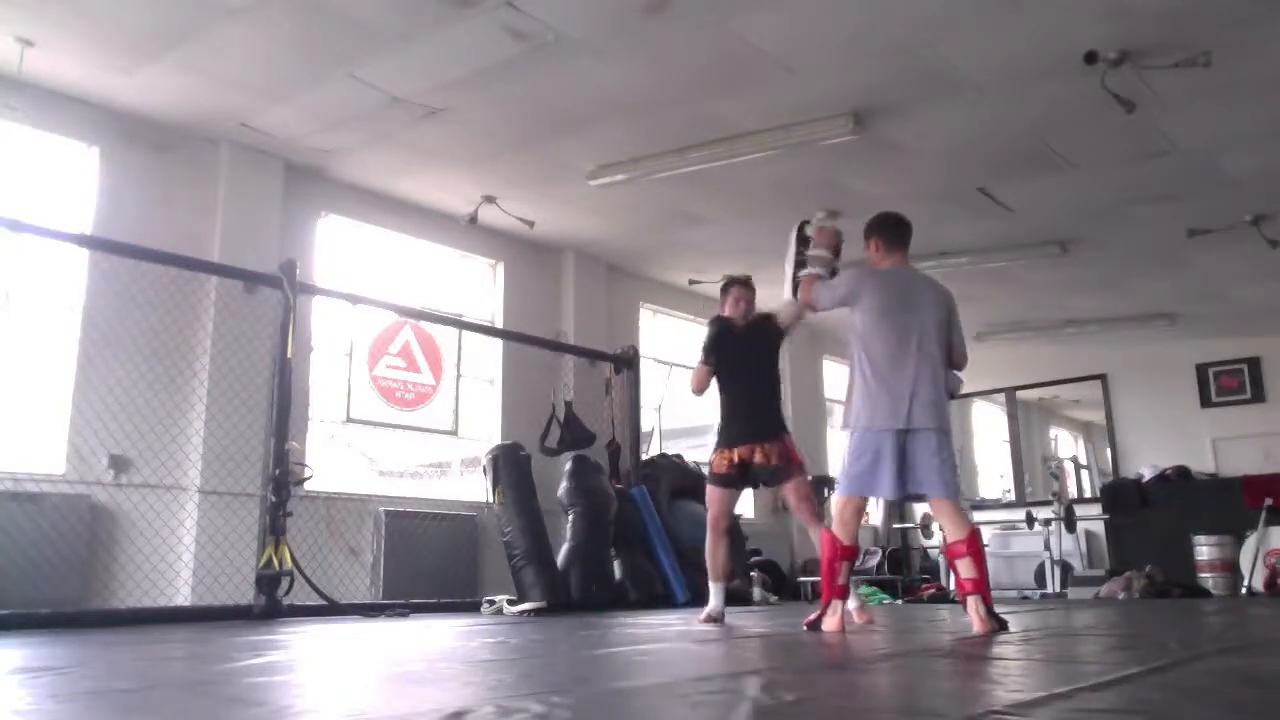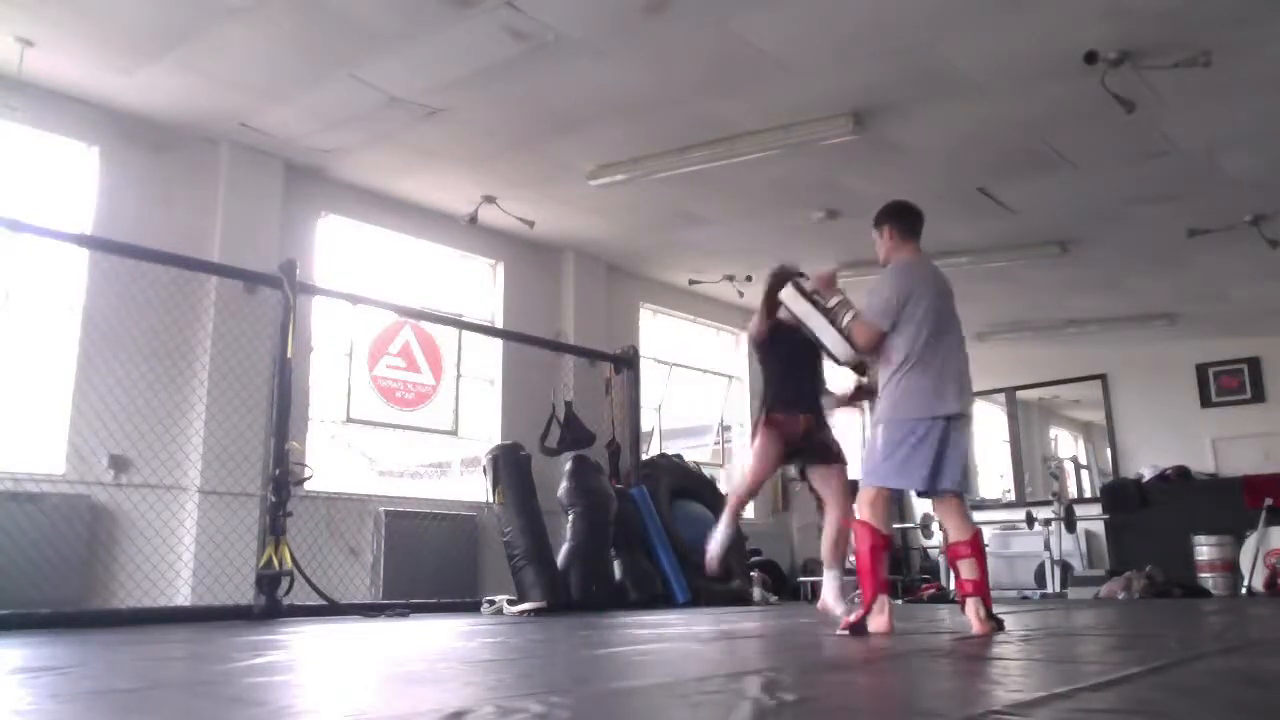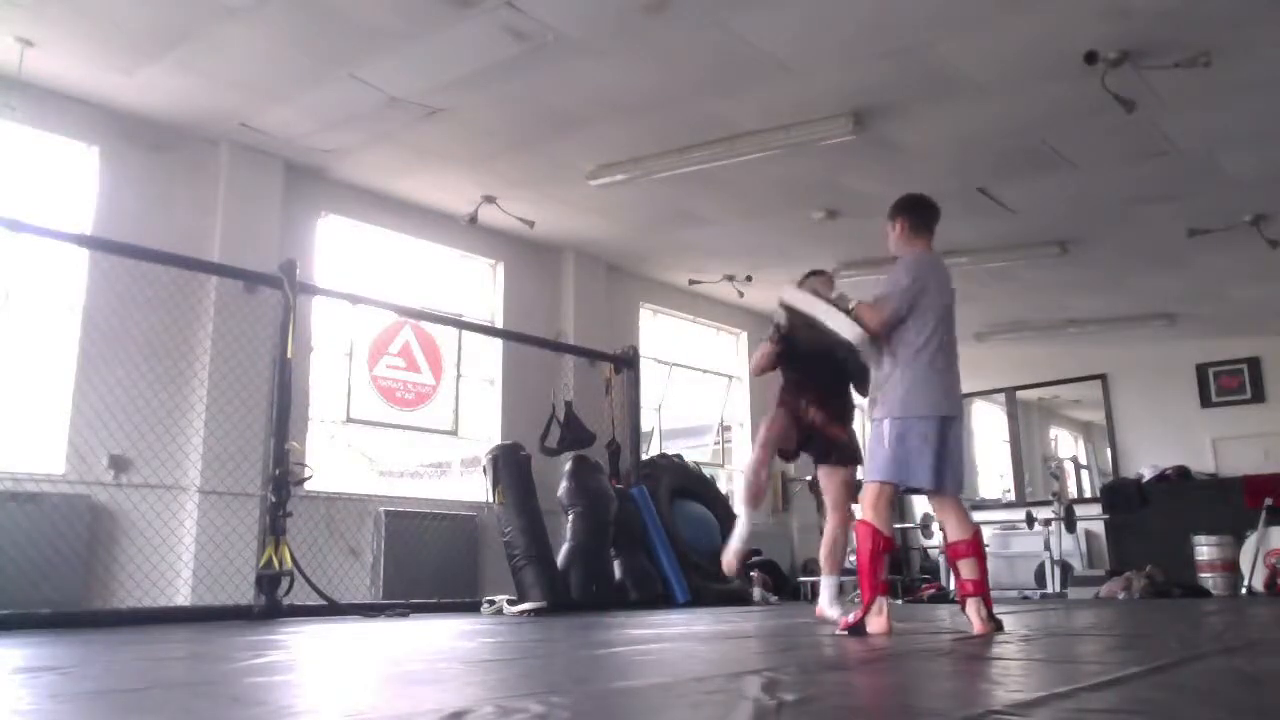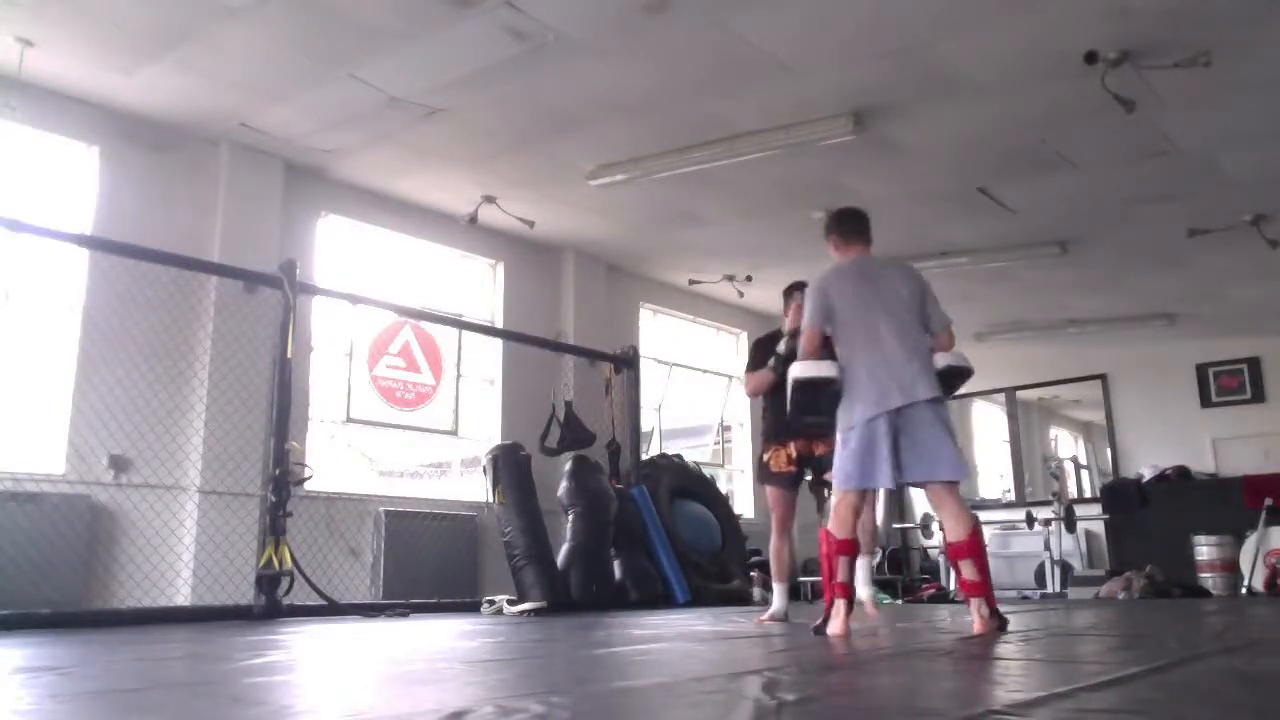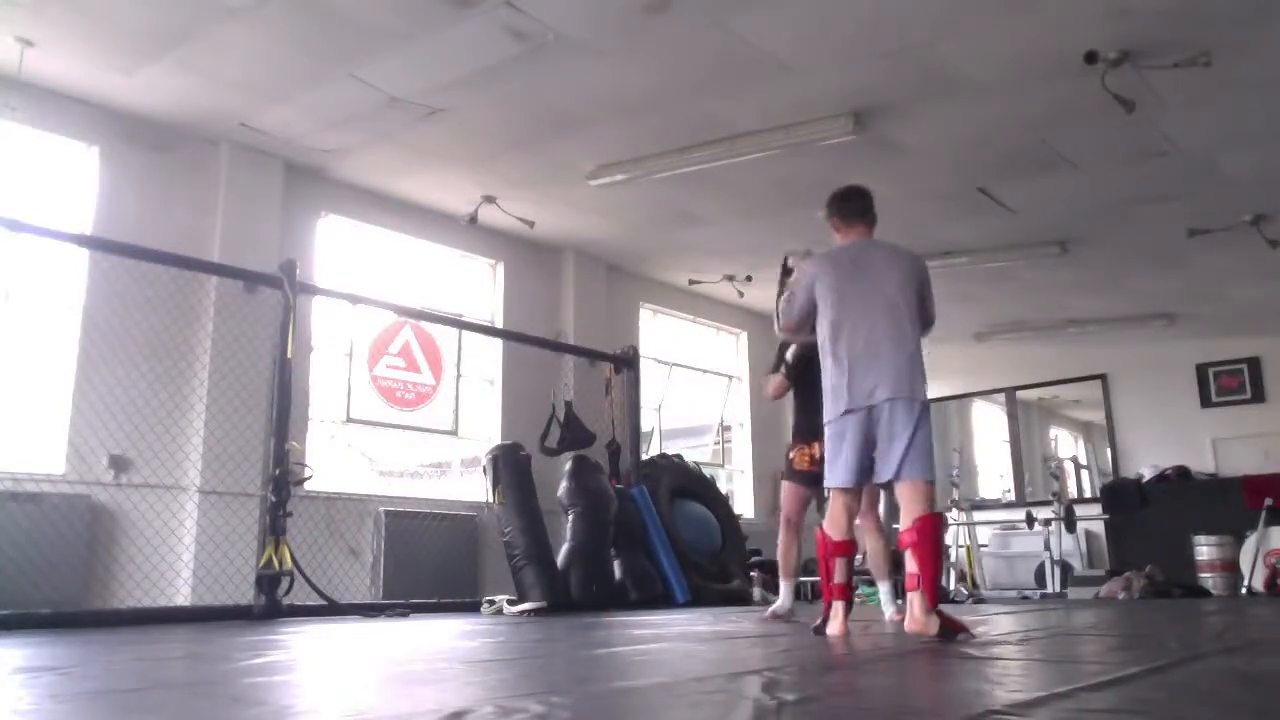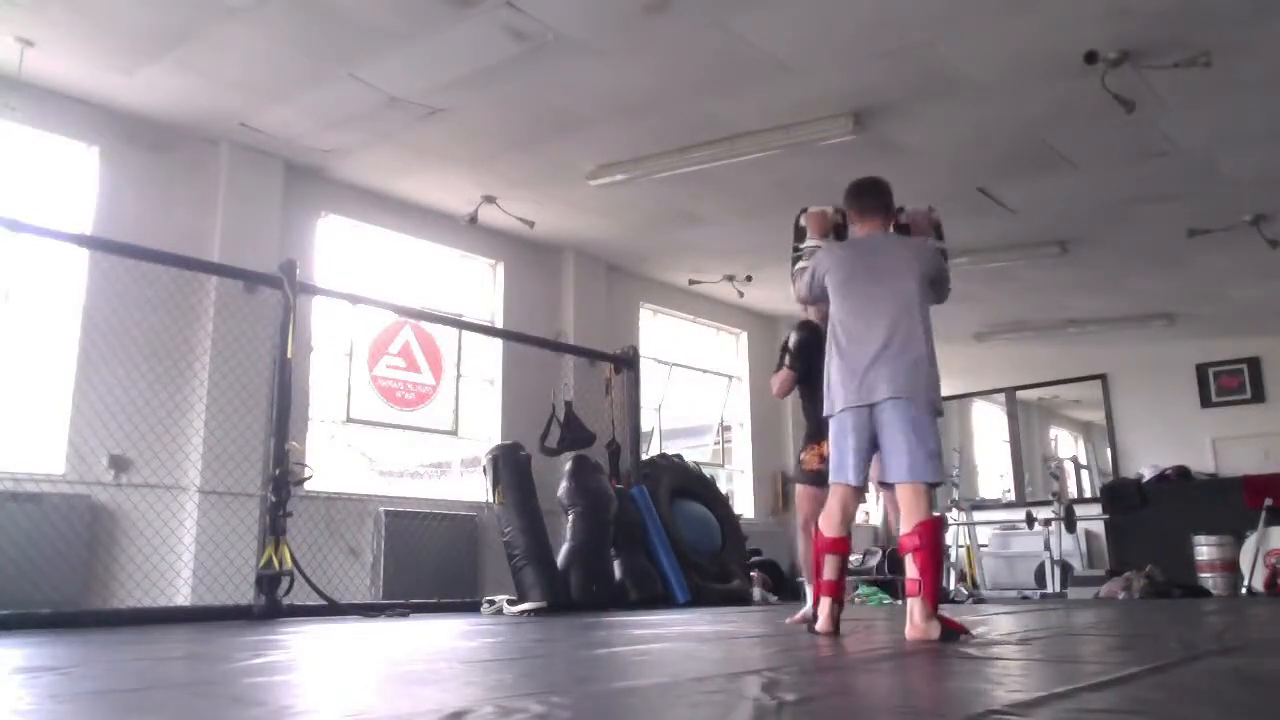
dt=0.4s
person 1, frame 1
left shoulder: (863, 281)
right shoulder: (939, 293)
left elbow: (805, 297)
right elbow: (958, 360)
left wrist: (823, 250)
left hip: (875, 417)
right hip: (928, 417)
left knee: (846, 509)
right knee: (947, 508)
left ankle: (831, 608)
right ankle: (979, 607)
person 1, frame 2
left shoulder: (897, 275)
right shoulder: (934, 278)
left elbow: (866, 340)
left wrist: (833, 297)
left hip: (907, 406)
right hip: (947, 405)
left knee: (872, 499)
right knee: (950, 504)
left ankle: (875, 608)
right ankle: (978, 608)
person 1, frame 3
left shoulder: (912, 266)
right shoulder: (937, 272)
left elbow: (874, 320)
left wrist: (843, 306)
right wrist: (861, 311)
left hip: (906, 402)
right hip: (941, 403)
left knee: (876, 498)
right knee: (947, 502)
left ankle: (874, 607)
right ankle: (979, 608)
person 1, frame 4
left shoulder: (826, 283)
right shoulder: (909, 275)
left elbow: (809, 349)
right elbow: (945, 341)
left hip: (864, 402)
right hip: (920, 396)
left knee: (846, 503)
right knee: (946, 497)
left ankle: (838, 611)
right ankle: (981, 606)
person 1, frame 5
left shoulder: (818, 266)
right shoulder: (907, 261)
left elbow: (788, 326)
right elbow: (926, 321)
left hip: (844, 394)
right hip: (900, 388)
left knee: (842, 500)
right knee: (914, 494)
left ankle: (835, 611)
right ankle: (921, 608)
person 1, frame 6
left shoulder: (830, 257)
right shoulder: (920, 252)
left elbow: (801, 294)
right elbow: (940, 290)
left wrist: (813, 240)
left hip: (849, 390)
right hip: (907, 388)
left knee: (841, 494)
right knee: (914, 494)
left ankle: (825, 607)
right ankle: (921, 614)
person 2, frame 1
left shoulder: (766, 328)
right shoulder: (718, 338)
left elbow: (796, 310)
right elbow: (697, 387)
right wrist: (710, 347)
left hip: (772, 441)
right hip: (730, 444)
left knee: (809, 516)
right knee: (716, 524)
right ankle: (716, 604)
person 2, frame 2
left shoulder: (811, 340)
right shoulder: (774, 327)
right elbow: (757, 328)
left wrist: (844, 398)
right wrist: (770, 292)
left hip: (814, 424)
right hip: (780, 418)
left knee: (840, 502)
right knee: (755, 478)
left ankle: (831, 593)
right ankle: (725, 530)
person 2, frame 3
right shoulder: (791, 332)
left elbow: (864, 385)
right elbow: (756, 368)
left wrist: (855, 364)
right wrist: (782, 329)
left hip: (836, 424)
right hip: (796, 413)
left knee: (840, 510)
right knee: (771, 432)
left ankle: (827, 599)
right ankle: (742, 530)
person 2, frame 4
left shoulder: (827, 344)
right shoulder: (766, 343)
right elbow: (752, 388)
right wrist: (780, 357)
left hip: (822, 437)
right hip: (780, 443)
right knee: (781, 524)
left ankle: (864, 581)
right ankle: (779, 603)
person 2, frame 5
right shoulder: (794, 343)
right elbow: (772, 391)
right wrist: (791, 362)
right hip: (807, 443)
left knee: (869, 518)
right knee: (790, 519)
left ankle: (888, 601)
right ankle: (785, 598)
person 2, frame 6
right shoulder: (798, 341)
right elbow: (777, 390)
right wrist: (794, 354)
right hip: (817, 440)
right knee: (805, 522)
right ankle: (813, 601)
